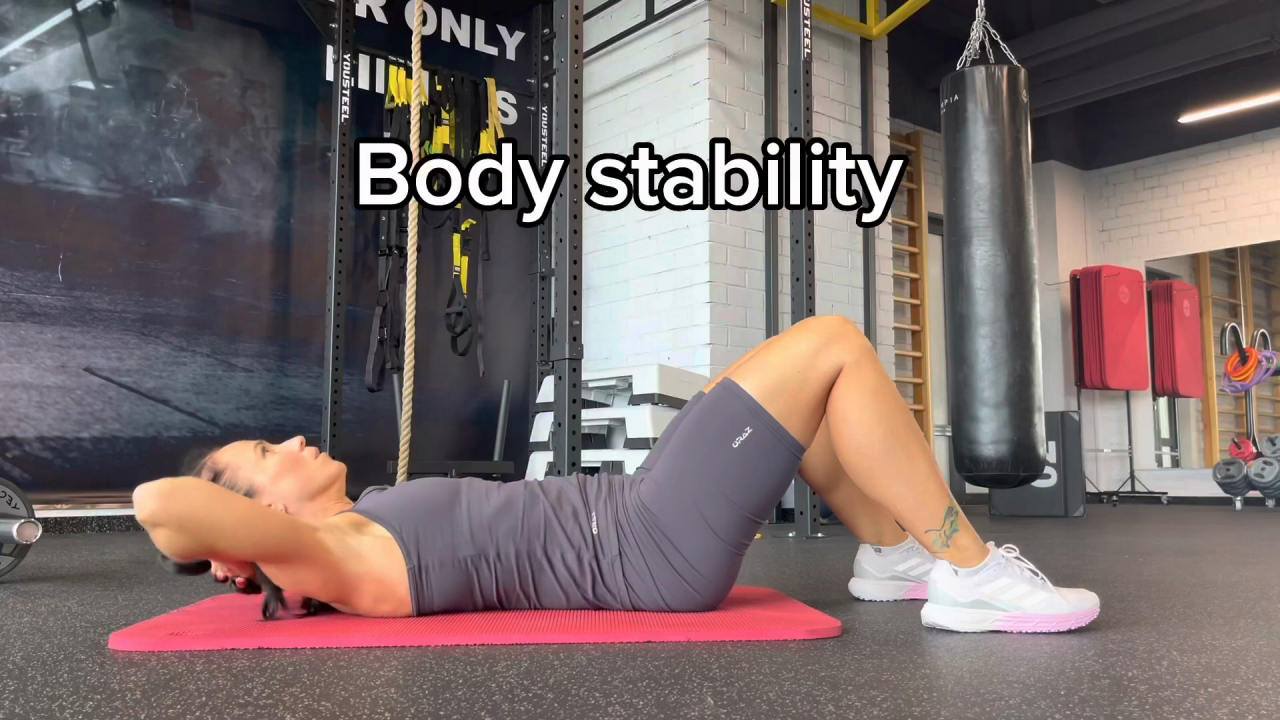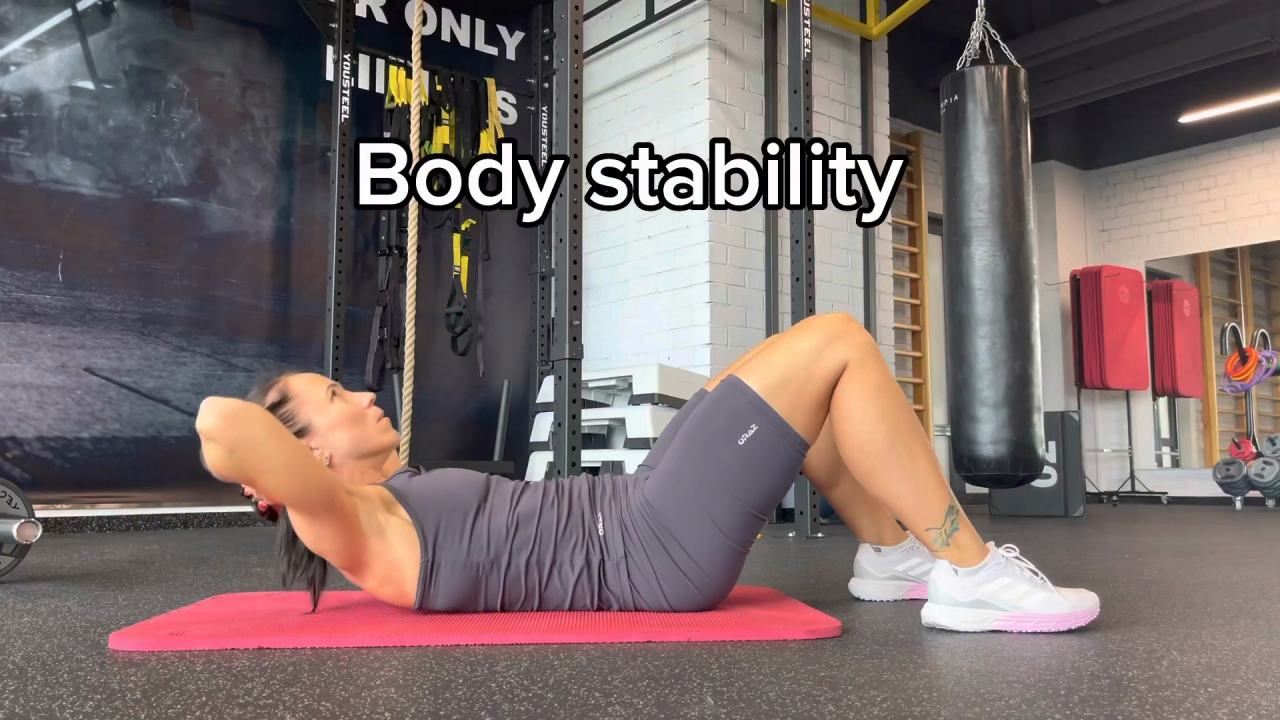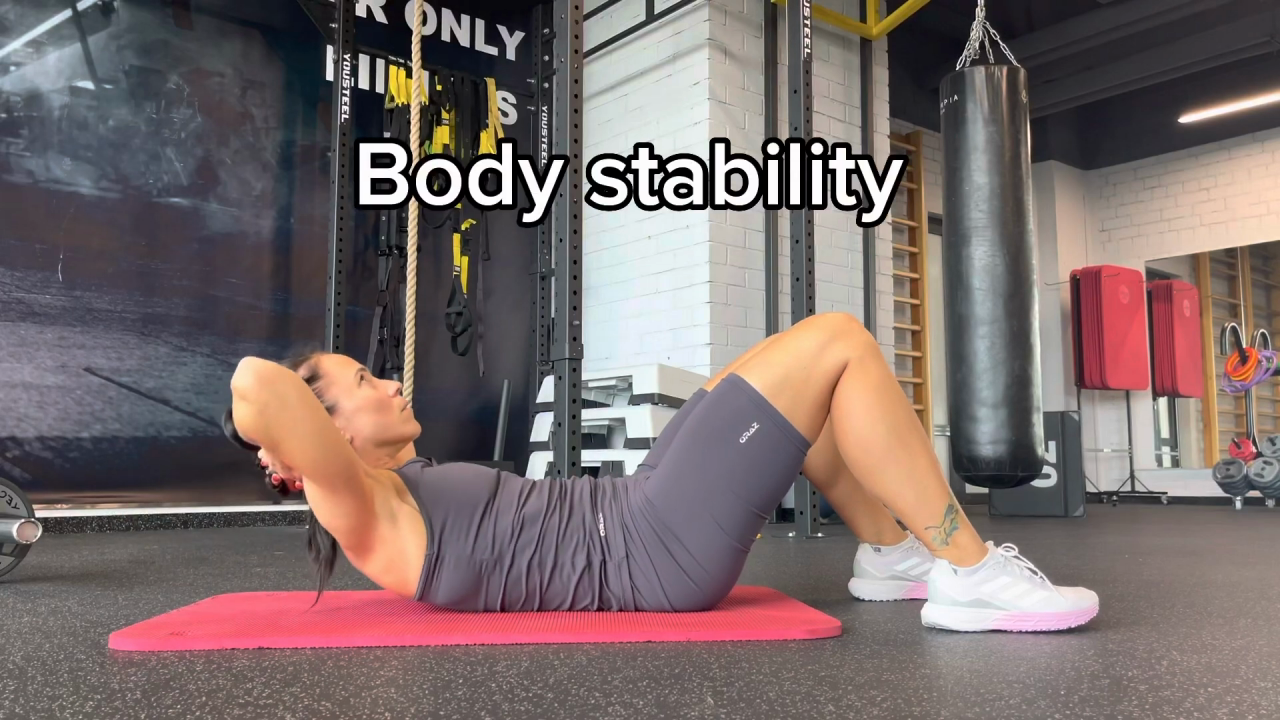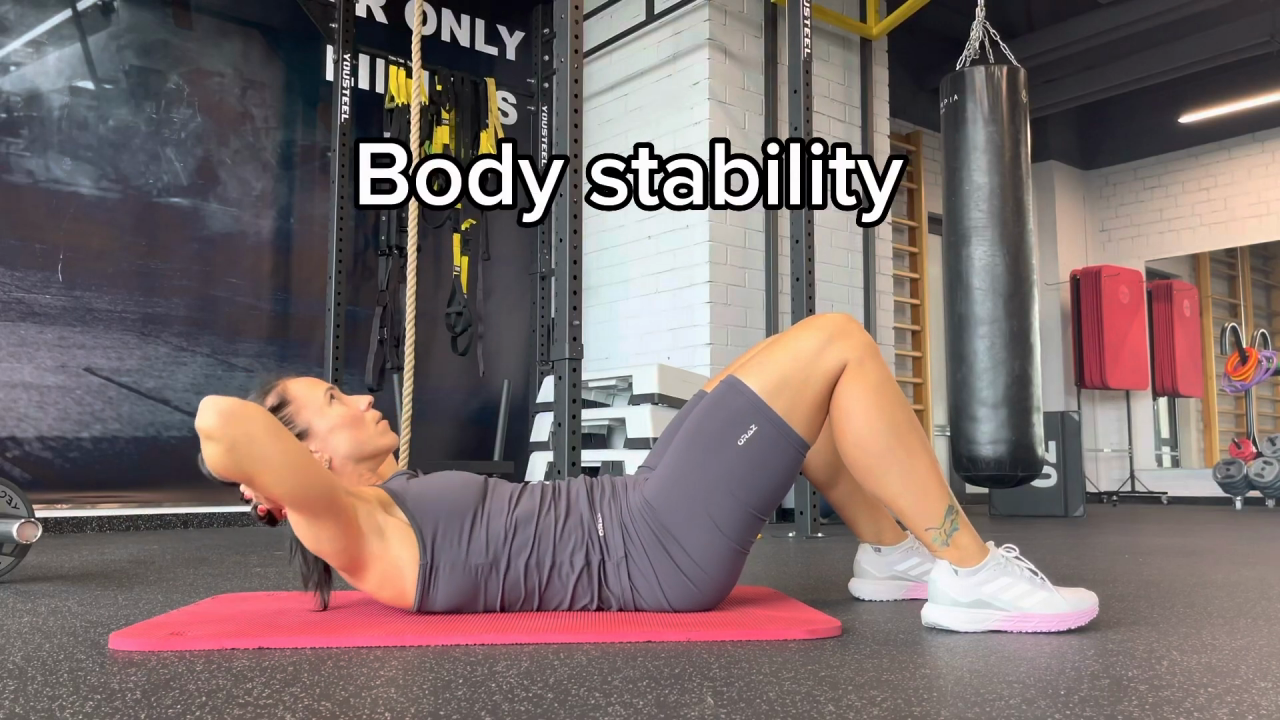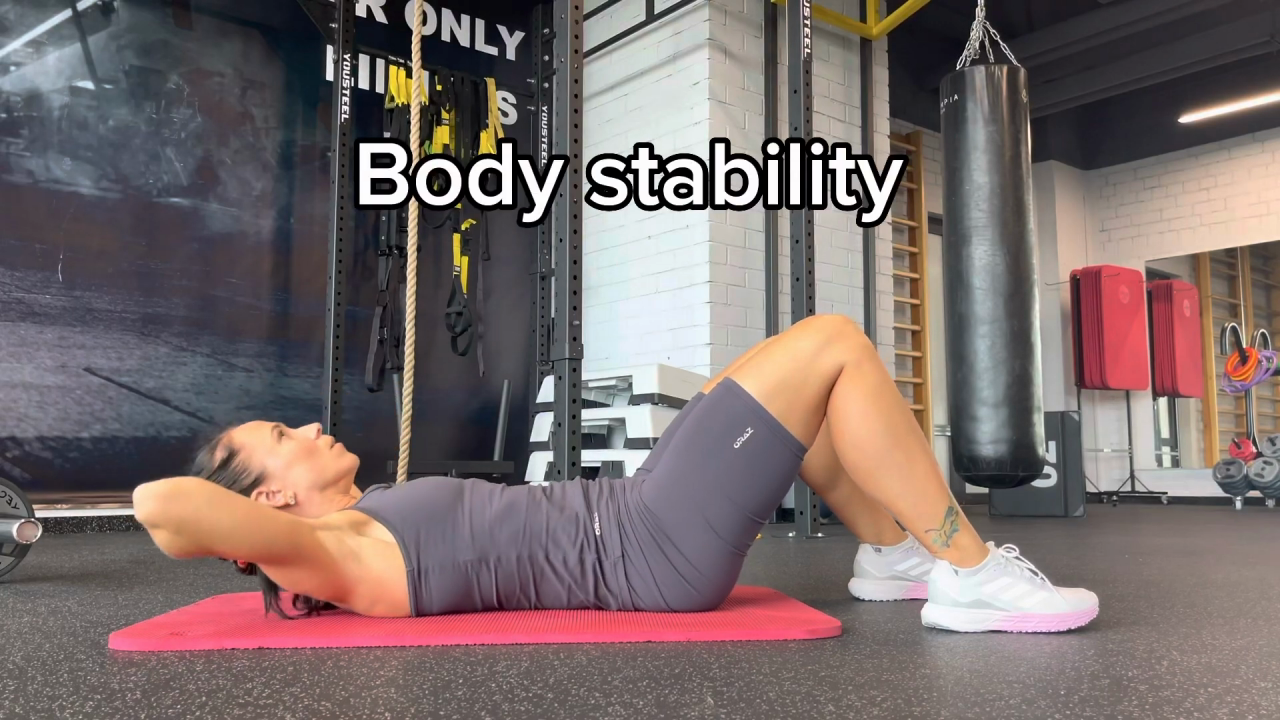
dt=0.3s
person 1, frame 1
left shoulder: (364, 532)
right shoulder: (346, 561)
right elbow: (157, 504)
right wrist: (228, 530)
left hip: (629, 513)
right hip: (654, 551)
left knee: (806, 374)
right knee: (835, 345)
left ankle: (890, 554)
right ankle: (971, 576)
person 1, frame 2
left shoulder: (384, 510)
right shoulder: (362, 533)
right elbow: (222, 419)
right wrist: (257, 469)
left hip: (636, 521)
right hip: (659, 553)
left knee: (815, 373)
right knee: (838, 343)
left ankle: (891, 556)
right ankle: (971, 576)
person 1, frame 3
left shoulder: (398, 494)
right shoulder: (370, 515)
right elbow: (257, 383)
right wrist: (288, 446)
left hip: (636, 517)
right hip: (656, 554)
left knee: (813, 378)
right knee: (840, 343)
left ankle: (891, 555)
right ankle: (970, 575)
person 1, frame 4
left shoulder: (385, 510)
right shoulder: (360, 537)
right elbow: (217, 419)
right wrist: (264, 469)
left hip: (640, 522)
right hip: (658, 553)
left knee: (811, 373)
right knee: (840, 343)
left ankle: (892, 556)
right ankle: (973, 576)
person 1, frame 5
left shoulder: (359, 525)
right shoulder: (339, 554)
right elbow: (158, 500)
right wrist: (225, 503)
left hip: (630, 517)
right hip: (655, 553)
left knee: (807, 377)
right knee: (835, 344)
left ankle: (890, 554)
right ankle: (972, 576)
